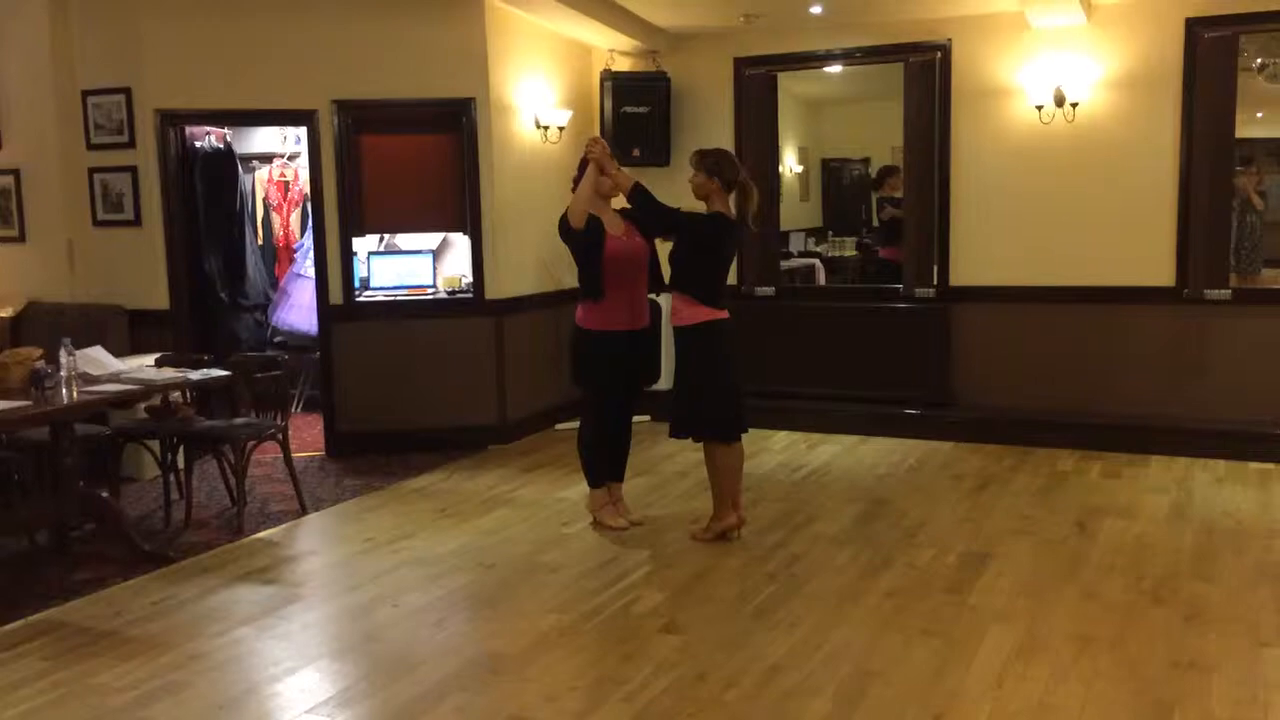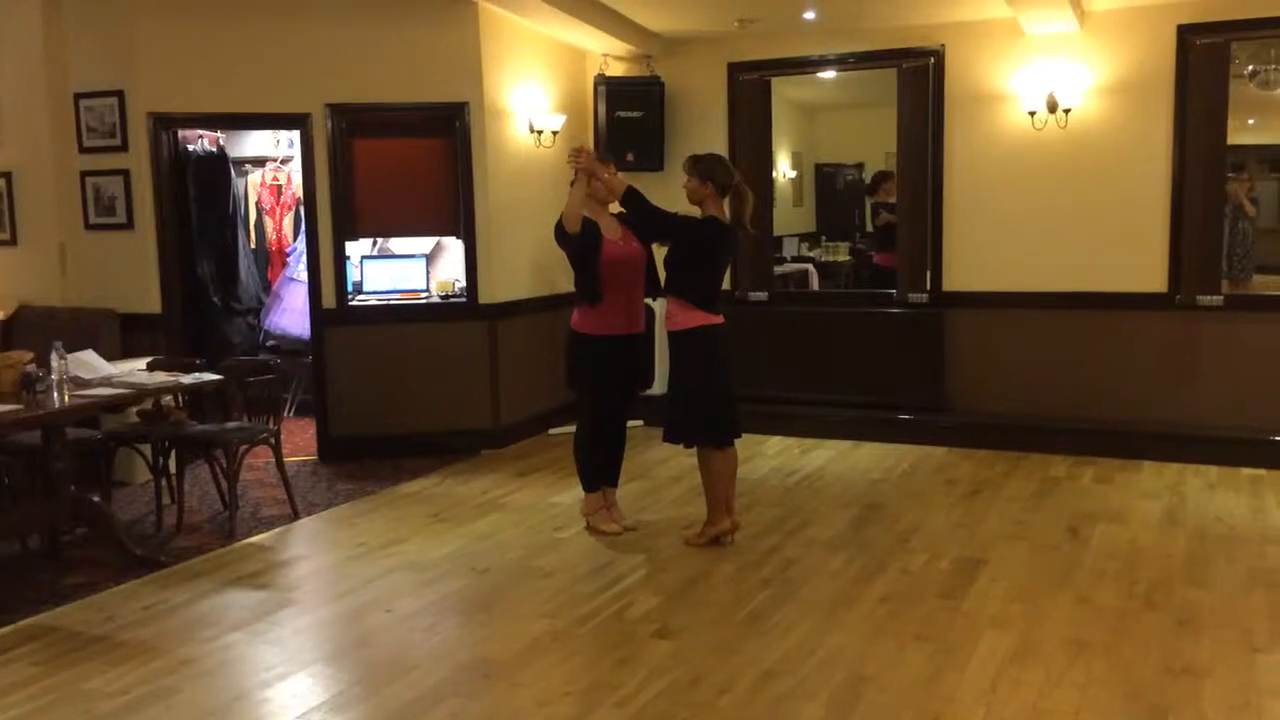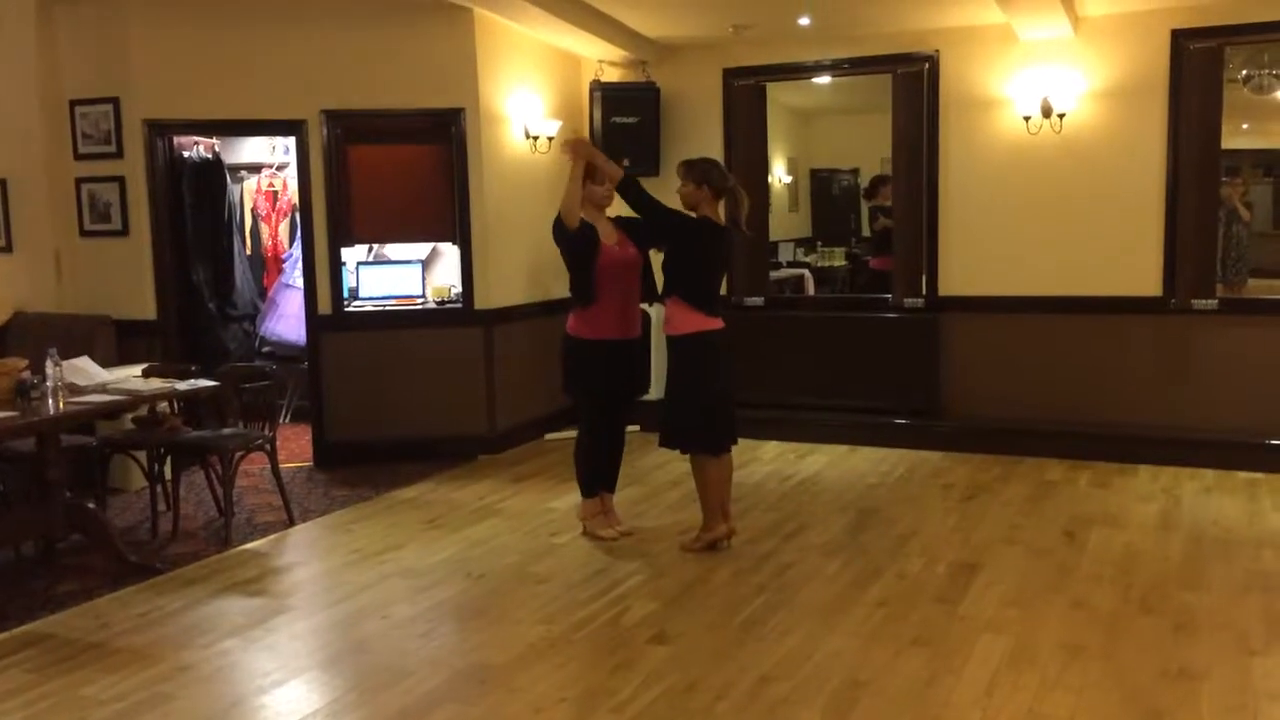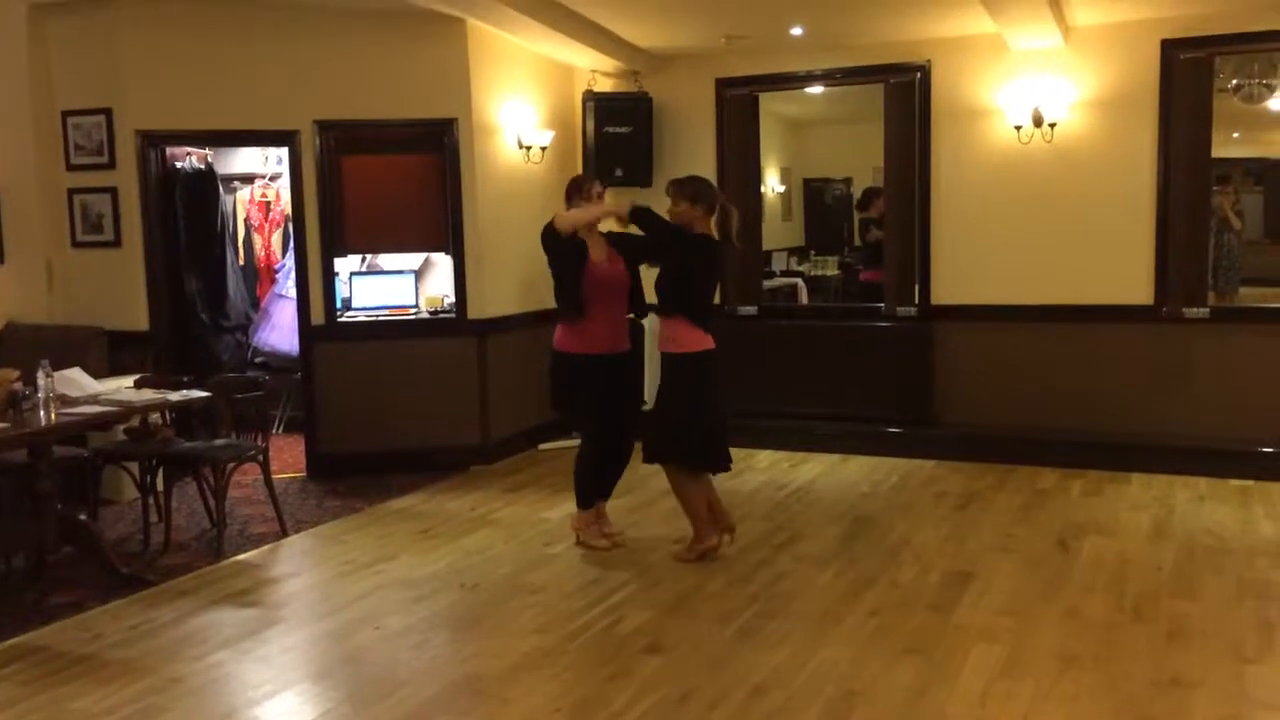
dt=0.4s
person 1, frame 1
left shoulder: (709, 227)
right shoulder: (721, 225)
left elbow: (653, 210)
right elbow: (663, 220)
left wrist: (609, 166)
right wrist: (613, 169)
left hip: (700, 333)
right hip: (710, 329)
left knee: (713, 428)
right knee: (723, 426)
left ankle: (723, 514)
right ankle: (733, 508)
person 1, frame 2
left shoulder: (703, 231)
right shoulder: (718, 229)
left elbow: (646, 213)
right elbow: (657, 223)
left wrist: (598, 171)
right wrist: (606, 174)
left hip: (694, 337)
right hip: (706, 334)
left knee: (706, 432)
right knee: (718, 431)
left ankle: (717, 518)
right ankle: (727, 513)
person 1, frame 3
left shoulder: (697, 231)
right shoulder: (715, 233)
left elbow: (642, 201)
right elbow: (658, 228)
left wrist: (594, 156)
left hip: (693, 343)
right hip: (706, 339)
left knee: (701, 438)
right knee: (714, 437)
left ankle: (713, 524)
right ankle: (723, 519)
person 1, frame 4
left shoulder: (696, 246)
right shoulder: (698, 248)
left elbow: (645, 219)
right elbow: (654, 246)
left wrist: (622, 207)
left hip: (687, 359)
right hip: (689, 357)
left knee: (676, 451)
right knee: (684, 449)
left ankle: (704, 534)
right ankle: (718, 518)
person 2, frame 1
left shoulder: (634, 219)
right shoulder: (583, 224)
right elbow: (572, 223)
right wrist: (593, 166)
left hip: (636, 332)
right hip: (598, 335)
left knee: (624, 415)
right knee: (598, 415)
left ankle: (617, 495)
right ankle: (598, 500)
person 2, frame 2
left shoulder: (631, 225)
right shoulder: (580, 228)
right elbow: (566, 228)
right wrist: (582, 173)
left hip: (631, 338)
right hip: (593, 340)
left knee: (618, 420)
right knee: (594, 420)
left ankle: (610, 500)
right ankle: (592, 505)
person 2, frame 3
left shoulder: (629, 229)
right shoulder: (576, 232)
right elbow: (565, 220)
right wrist: (577, 164)
left hip: (627, 343)
right hip: (589, 345)
left knee: (616, 426)
right knee: (593, 426)
left ankle: (607, 505)
right ankle: (590, 511)
person 2, frame 4
left shoulder: (620, 244)
right shoulder: (566, 248)
right elbow: (556, 225)
right wrist: (609, 208)
left hip: (618, 356)
right hip: (577, 359)
left knee: (624, 435)
right knee: (596, 438)
left ankle: (599, 508)
right ankle: (585, 520)
